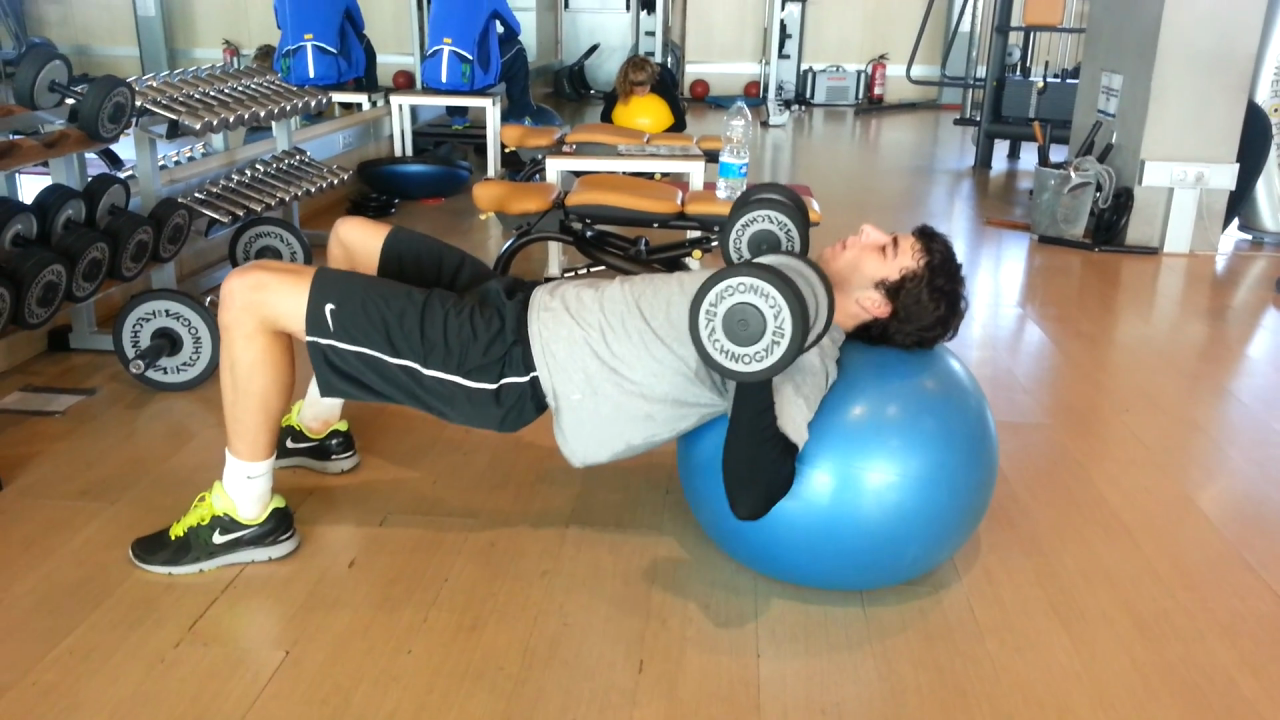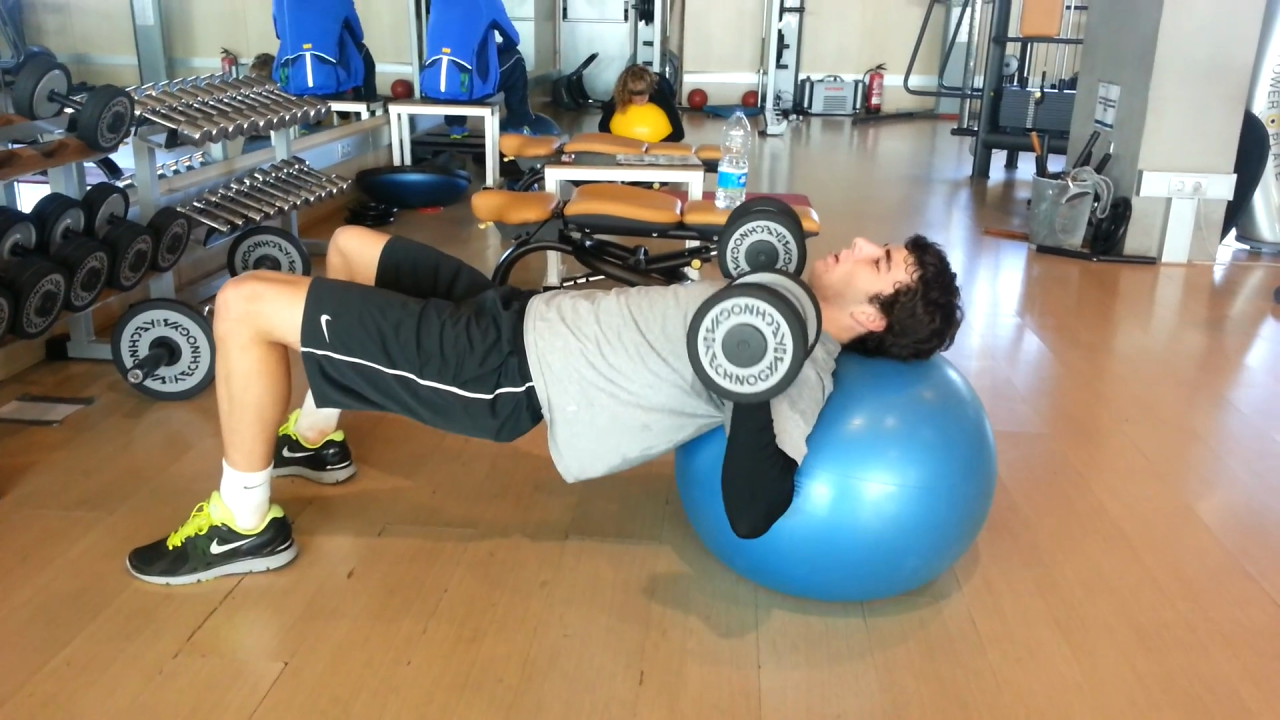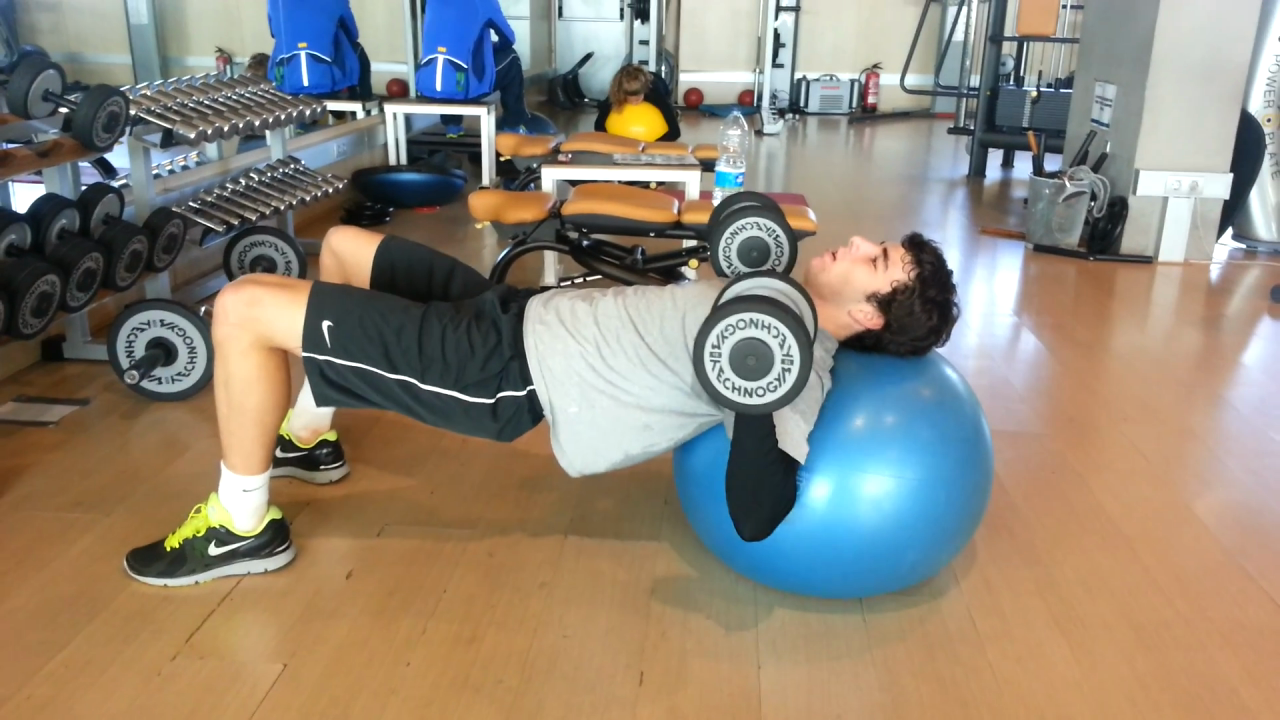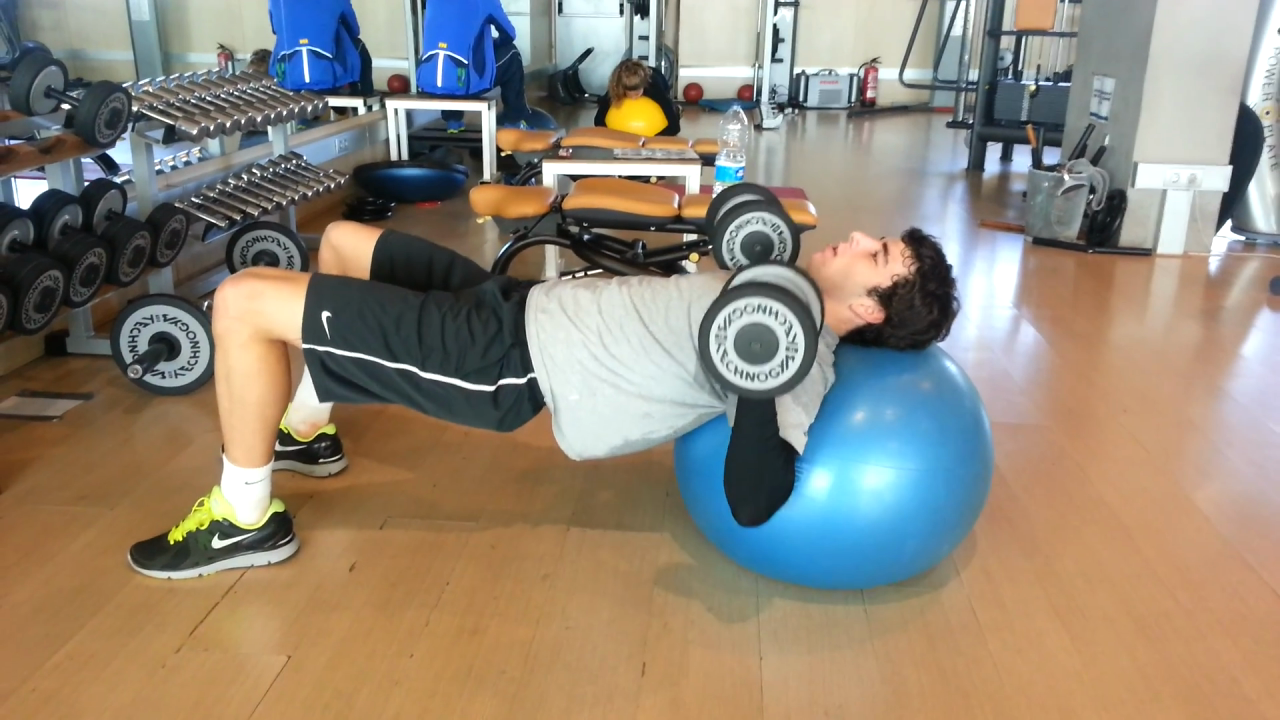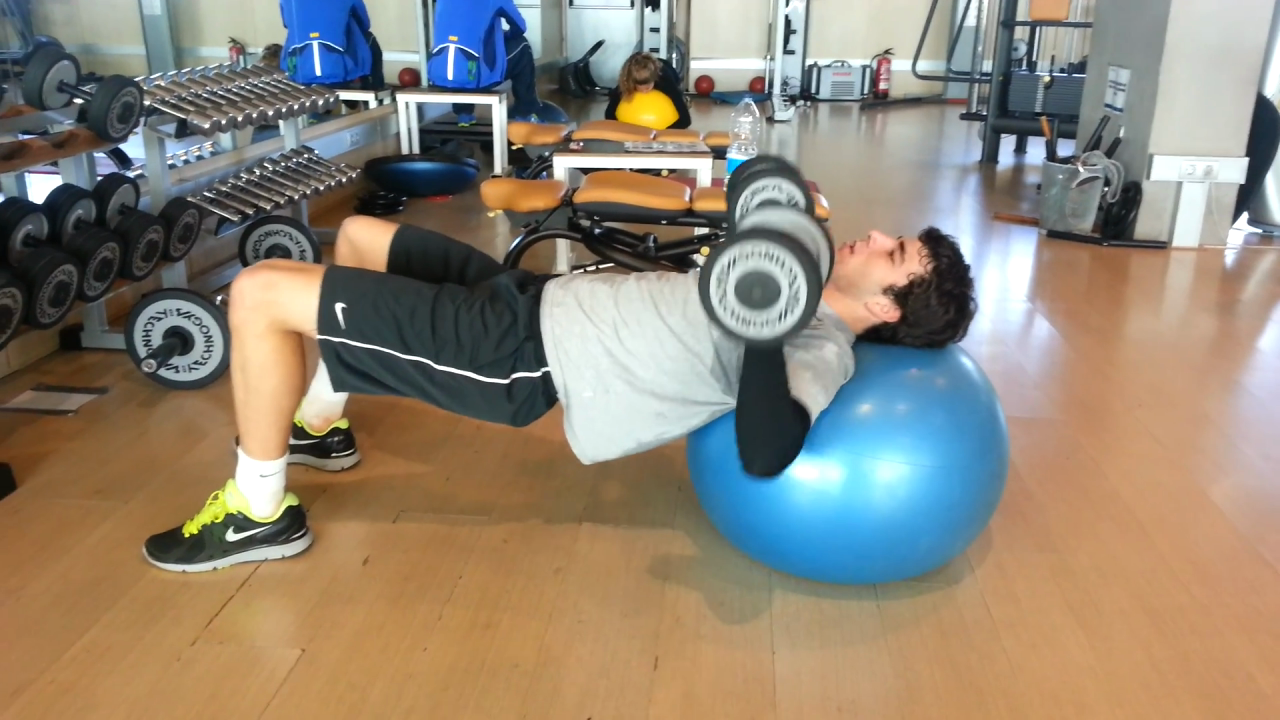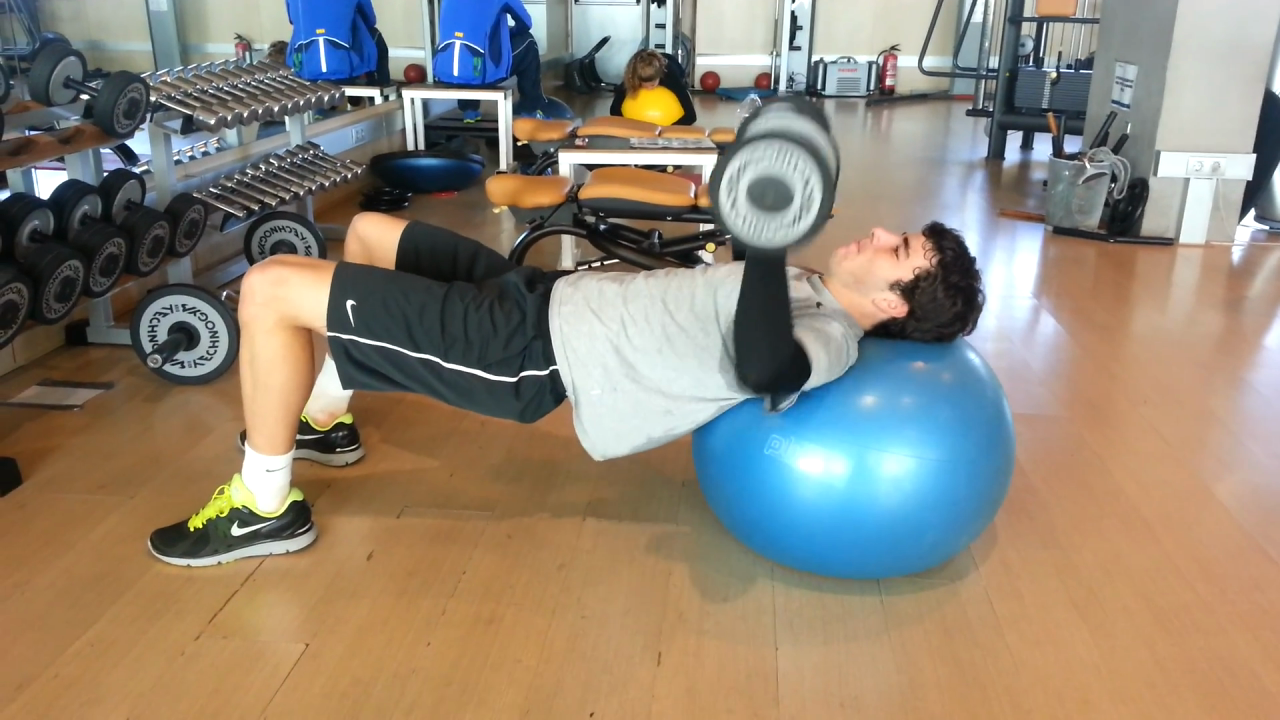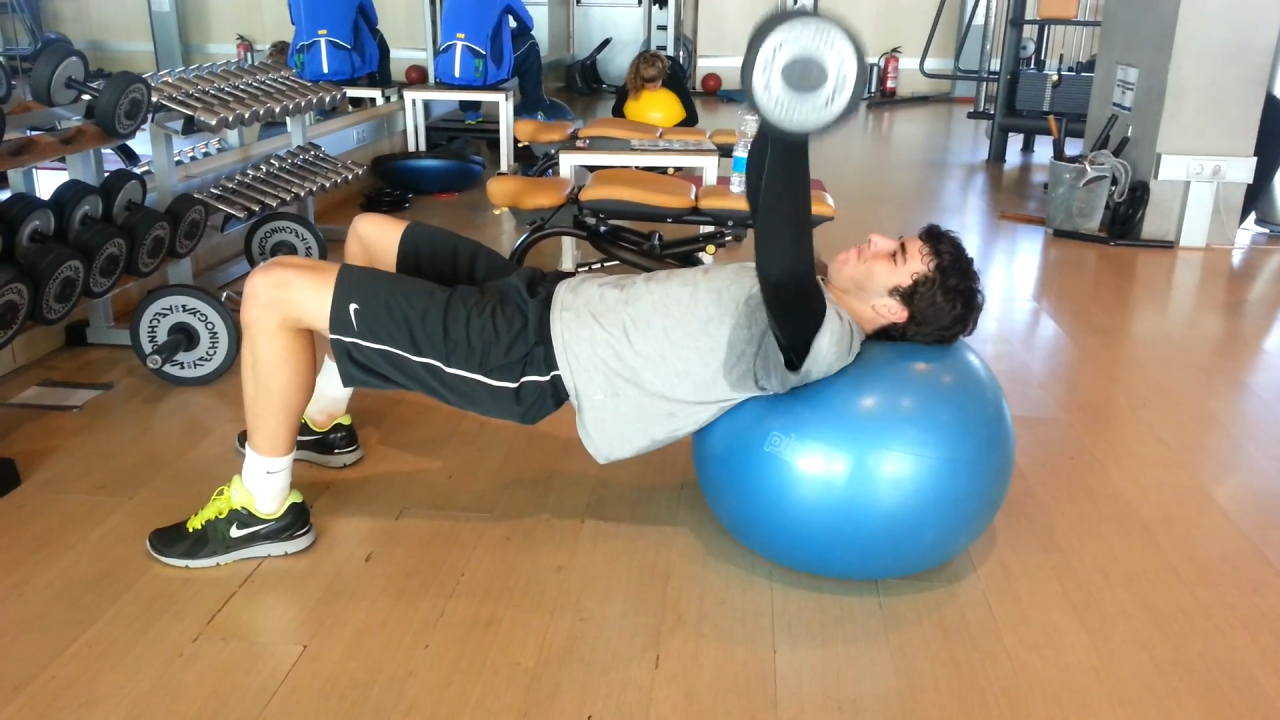
dt=0.2s
person 1, frame 1
left shoulder: (804, 357)
left elbow: (750, 494)
left hip: (512, 358)
right hip: (530, 305)
left knee: (250, 292)
right knee: (350, 235)
left ankle: (246, 512)
right ankle: (318, 427)
person 1, frame 2
left shoulder: (799, 370)
left elbow: (751, 511)
left hip: (508, 368)
right hip: (527, 316)
left knee: (244, 303)
right knee: (351, 243)
left ankle: (245, 522)
right ankle: (314, 437)
person 1, frame 3
left shoulder: (799, 367)
left elbow: (756, 514)
left hip: (508, 370)
right hip: (525, 315)
left knee: (244, 310)
right knee: (343, 244)
left ankle: (243, 524)
right ankle: (307, 436)
person 1, frame 4
left shoulder: (803, 361)
left elbow: (752, 499)
left hip: (510, 357)
right hip: (524, 303)
left knee: (242, 302)
right knee: (341, 240)
left ankle: (246, 516)
right ankle: (307, 429)
person 1, frame 5
left shoulder: (820, 352)
right shoulder: (810, 304)
left elbow: (762, 451)
left hip: (523, 351)
right hip: (541, 299)
left knee: (259, 292)
right knee: (357, 234)
left ankle: (259, 510)
right ankle: (319, 423)
person 1, frame 6
left shoulder: (826, 341)
right shoulder: (811, 293)
left elbow: (760, 367)
left hip: (531, 351)
right hip: (551, 297)
left knee: (272, 288)
right knee: (368, 230)
left ankle: (265, 505)
right ankle: (324, 417)
person 1, frame 7
left shoulder: (818, 339)
right shoulder: (820, 290)
left elbow: (782, 266)
right elbow: (782, 251)
left wrist: (790, 122)
left hip: (532, 355)
right hip: (555, 300)
left knee: (275, 291)
right knee: (367, 233)
left ankle: (265, 505)
right ankle: (324, 420)
